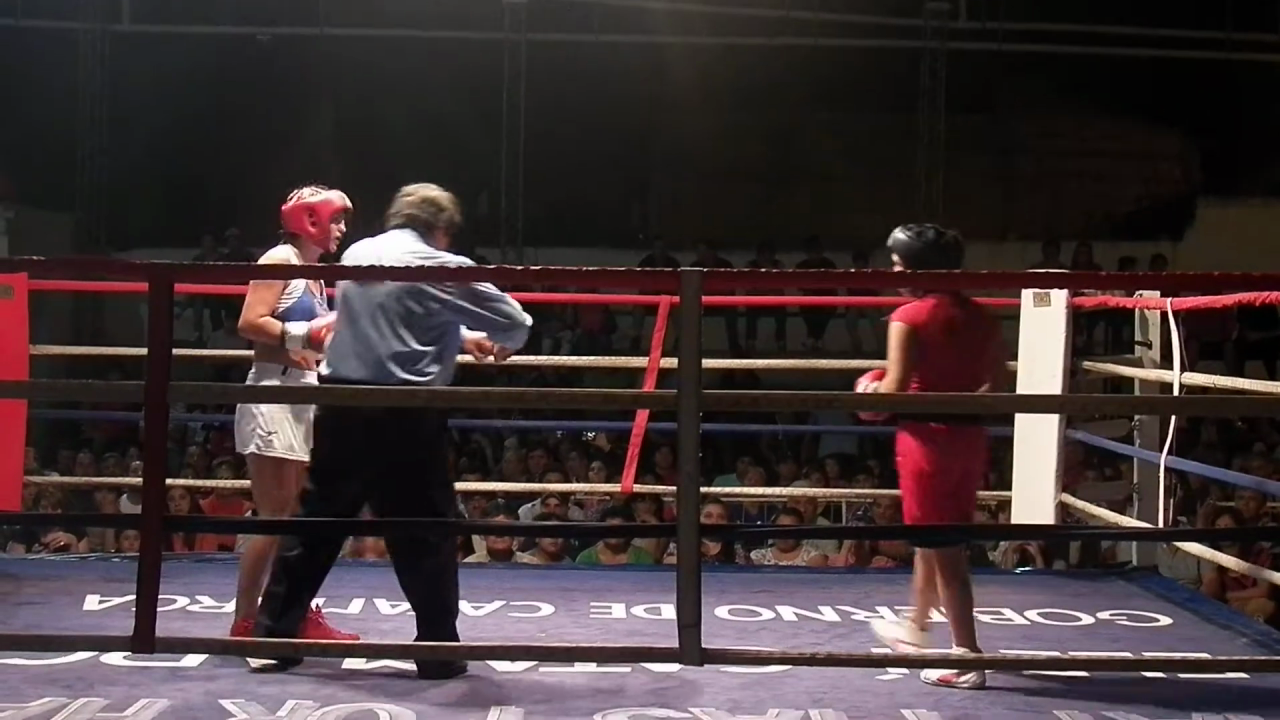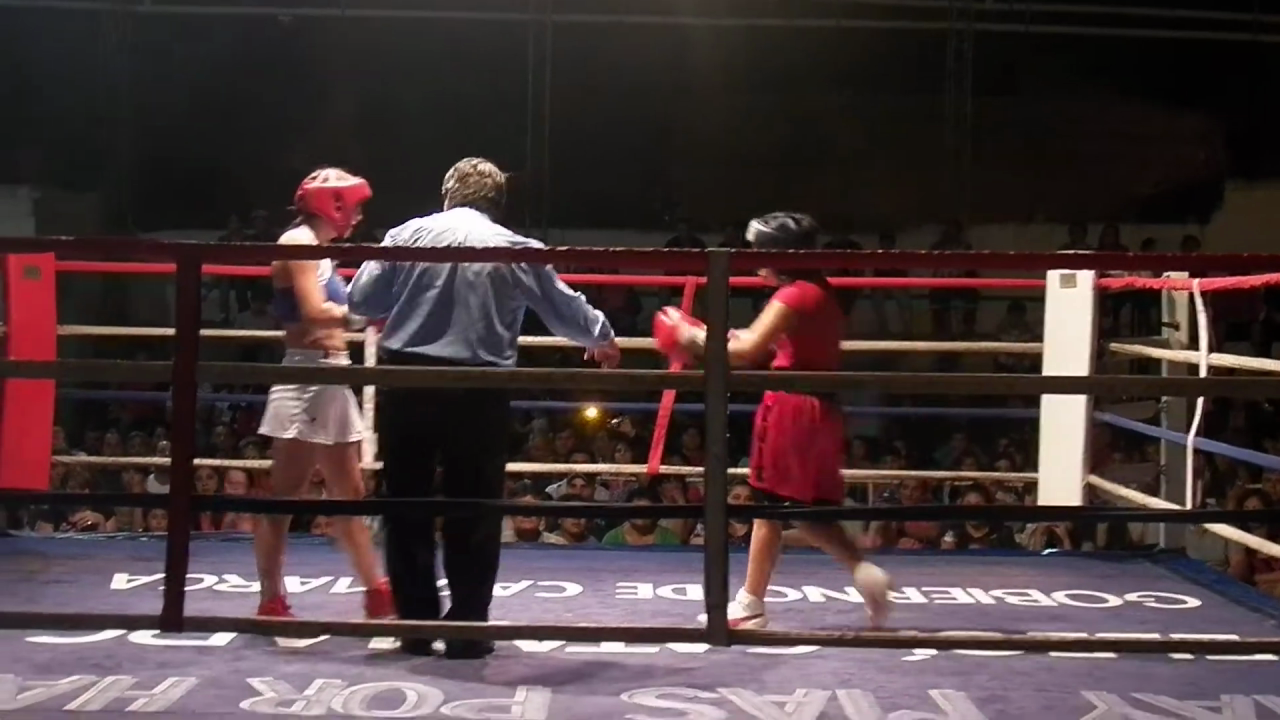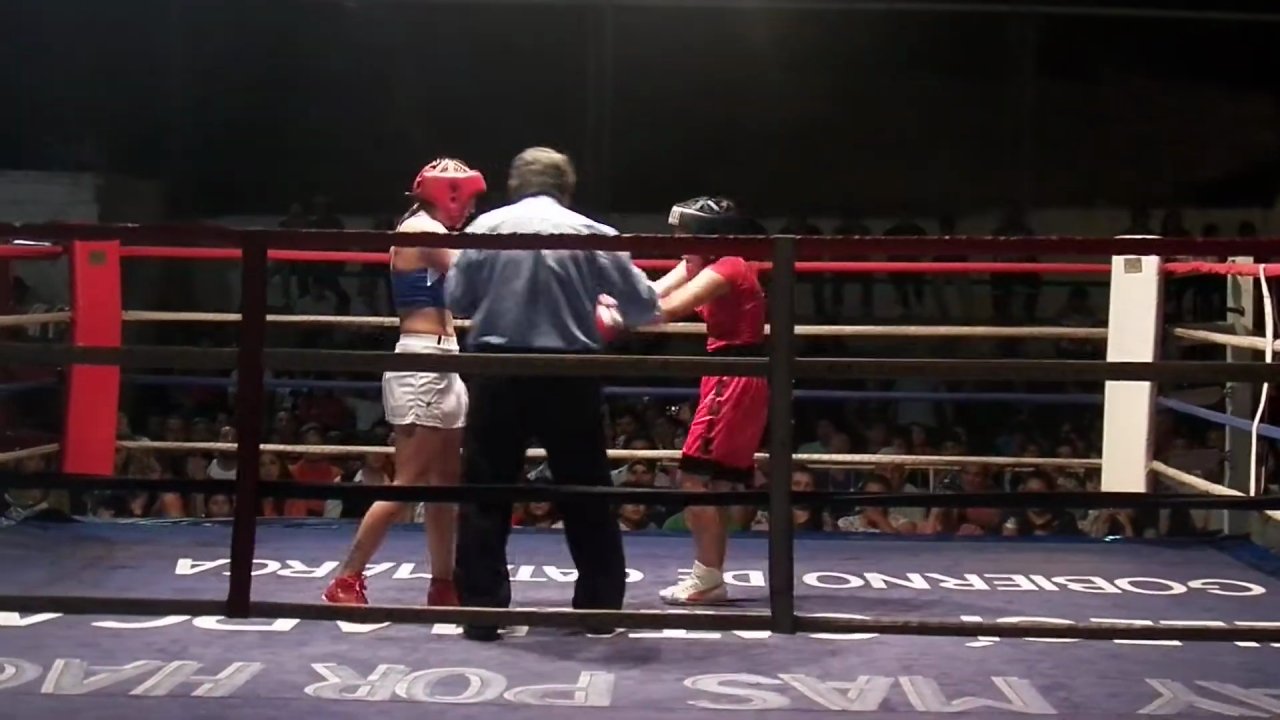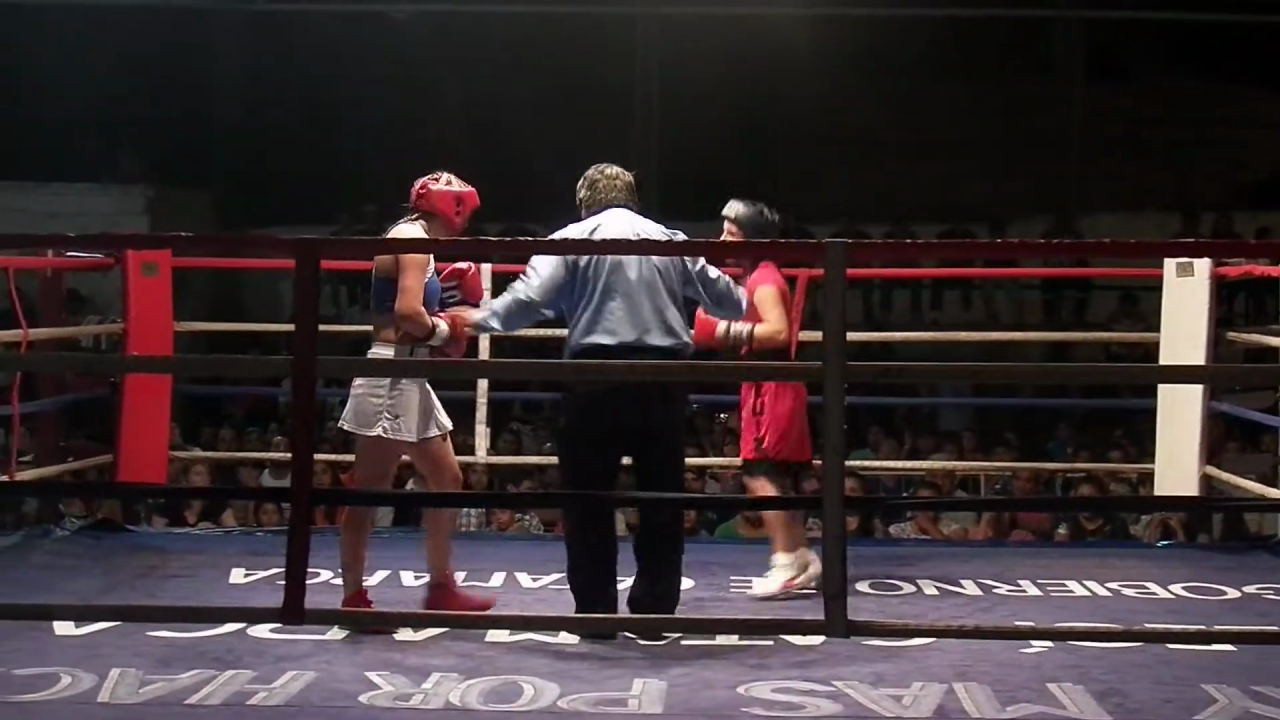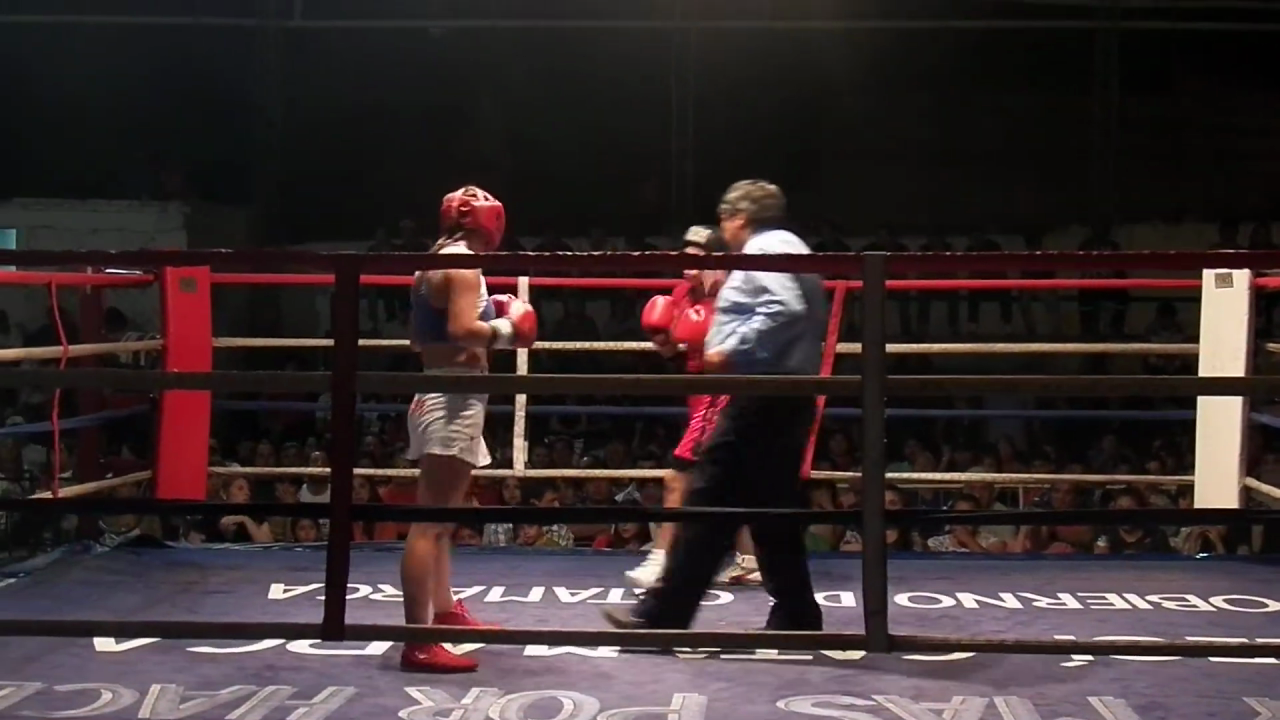
dt=0.7s
person 1, frame 1
left shoulder: (357, 254)
right shoulder: (442, 268)
right elbow: (514, 323)
left wrist: (460, 335)
right wrist: (503, 344)
left hip: (343, 407)
right hip: (406, 415)
left knee: (317, 521)
right knee: (427, 532)
left ankle: (274, 631)
right ankle: (438, 647)
person 1, frame 2
left shoulder: (407, 235)
right shoulder: (518, 251)
left elbow: (361, 299)
right elbow: (568, 312)
right wrist: (603, 339)
left hip: (406, 384)
right hip: (477, 393)
left knee: (407, 508)
right knee: (473, 513)
left ankle: (417, 625)
right ankle: (466, 629)
person 1, frame 3
left shoulder: (484, 229)
right shoulder: (593, 235)
left elbow: (458, 301)
right elbow: (641, 305)
right wrist: (599, 308)
left hip: (499, 377)
right hip: (568, 380)
left knee: (486, 497)
right knee: (587, 498)
left ankle: (482, 611)
right ankle: (600, 606)
person 1, frame 4
left shoulder: (573, 238)
right shoulder: (671, 240)
left elbow: (529, 297)
right elbow: (716, 290)
left wrist: (482, 318)
right wrist: (744, 310)
left hip: (600, 375)
right hip: (663, 376)
left knee: (588, 496)
right knee: (660, 495)
left ankle: (596, 610)
right ankle: (653, 606)
person 1, frame 5
left shoulder: (767, 251)
right shoulder: (788, 249)
left elbow: (786, 311)
left wrist: (732, 350)
left hip: (762, 397)
right hip: (787, 398)
left knee: (711, 503)
right knee: (774, 509)
left ankle: (663, 614)
right ankle: (796, 614)
person 2, frame 1
left shoulder: (314, 276)
right shoulder: (280, 260)
left elbow: (317, 337)
right elbow: (249, 324)
right wrist: (305, 334)
left hip: (304, 396)
left knee: (299, 517)
right knee: (275, 518)
left ankle: (302, 618)
right ankle: (244, 623)
person 2, frame 2
left shoulder: (318, 251)
right shoulder: (297, 243)
left elbow: (330, 312)
right elbow: (317, 313)
left hip: (330, 382)
right hip: (307, 380)
left knee: (350, 492)
right knee: (285, 496)
left ankle: (378, 595)
right ankle: (271, 605)
person 2, frame 3
left shoulder: (420, 233)
right shoulder: (425, 230)
left hip: (434, 362)
left knee: (445, 480)
right knee: (409, 481)
left ankle: (444, 585)
right ankle: (347, 581)
person 2, frame 4
left shoulder: (411, 239)
right shoulder: (413, 238)
right elbow: (407, 311)
left wrist: (445, 299)
right wrist: (443, 333)
left hip: (408, 375)
right hip: (392, 375)
left knee: (446, 480)
right knee: (369, 491)
left ankle: (441, 588)
right ankle: (354, 598)
person 2, frame 5
left shoulder: (432, 263)
right shoulder: (463, 262)
right elbow: (462, 329)
left wrist: (490, 327)
right wrist: (506, 329)
left hip: (440, 394)
right hip: (454, 398)
left knee: (442, 514)
right knee: (431, 521)
left ankle: (446, 610)
right ankle: (418, 641)
person 3, frame 1
left shoulder: (908, 317)
right shoulder: (980, 316)
left elbow: (894, 387)
right elbow: (997, 383)
left wrist: (869, 395)
left hip: (926, 435)
right hip: (970, 434)
left knee: (942, 547)
right knee: (943, 540)
left ankle: (967, 657)
right ankle: (913, 629)
person 3, frame 2
left shoulder: (795, 294)
right shoulder: (817, 290)
left elbow: (747, 350)
left wrist: (693, 337)
right wrist: (712, 335)
left hip: (792, 405)
right hip: (820, 405)
left knee: (769, 510)
right knee: (813, 510)
left ankle: (750, 607)
right ankle: (866, 574)
person 3, frame 3
left shoulder: (727, 271)
right shoulder: (700, 266)
left elbow: (669, 308)
right elbow: (651, 293)
left hip: (736, 379)
right hip: (728, 378)
left knee: (695, 473)
right knee: (714, 479)
left ankle: (708, 577)
right ankle: (709, 574)
person 3, frame 4
left shoulder: (762, 278)
right shoulder: (754, 276)
left elbow: (776, 331)
left wrist: (726, 331)
right wrist: (719, 330)
left hip: (770, 385)
right hip: (763, 382)
left knee: (760, 475)
right knee: (778, 477)
left ankle: (788, 562)
right ankle: (803, 561)
person 3, frame 5
right shoulder: (682, 294)
right elbow: (668, 349)
left wrist: (708, 337)
right wrist: (658, 331)
left hip: (719, 396)
right hip: (701, 393)
left knee: (676, 478)
left ankle: (660, 562)
right ankle: (747, 562)
